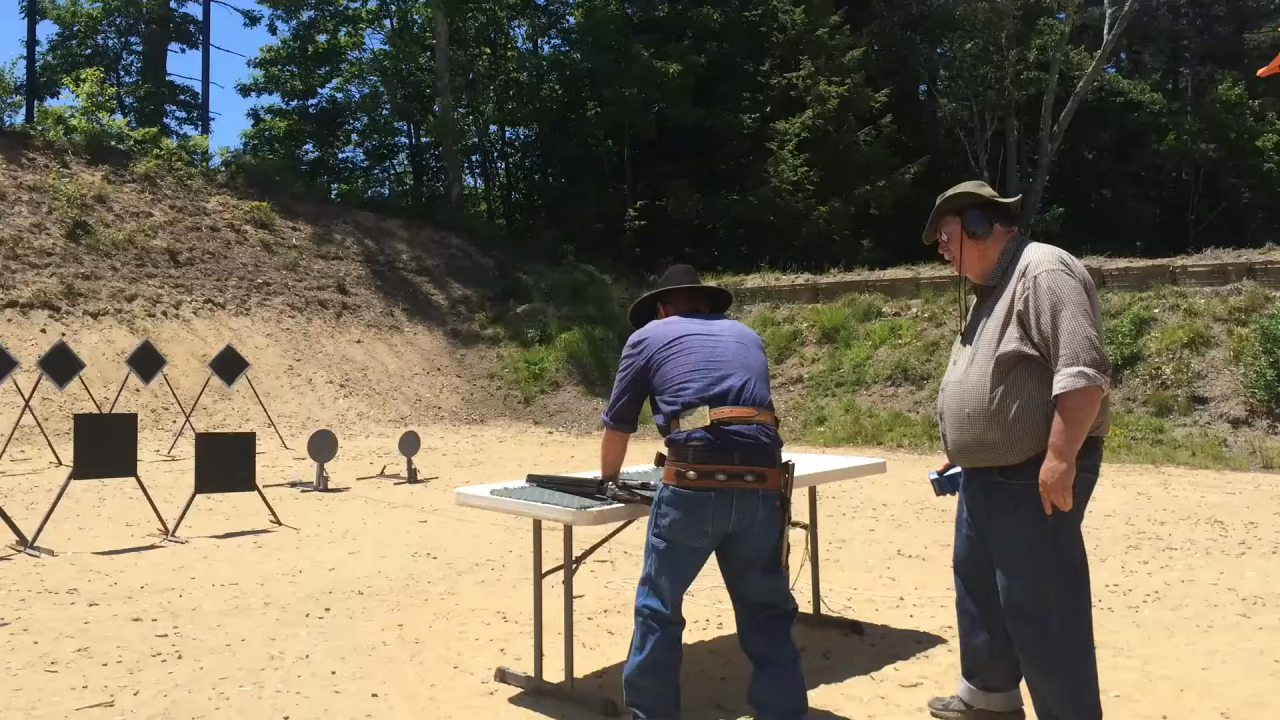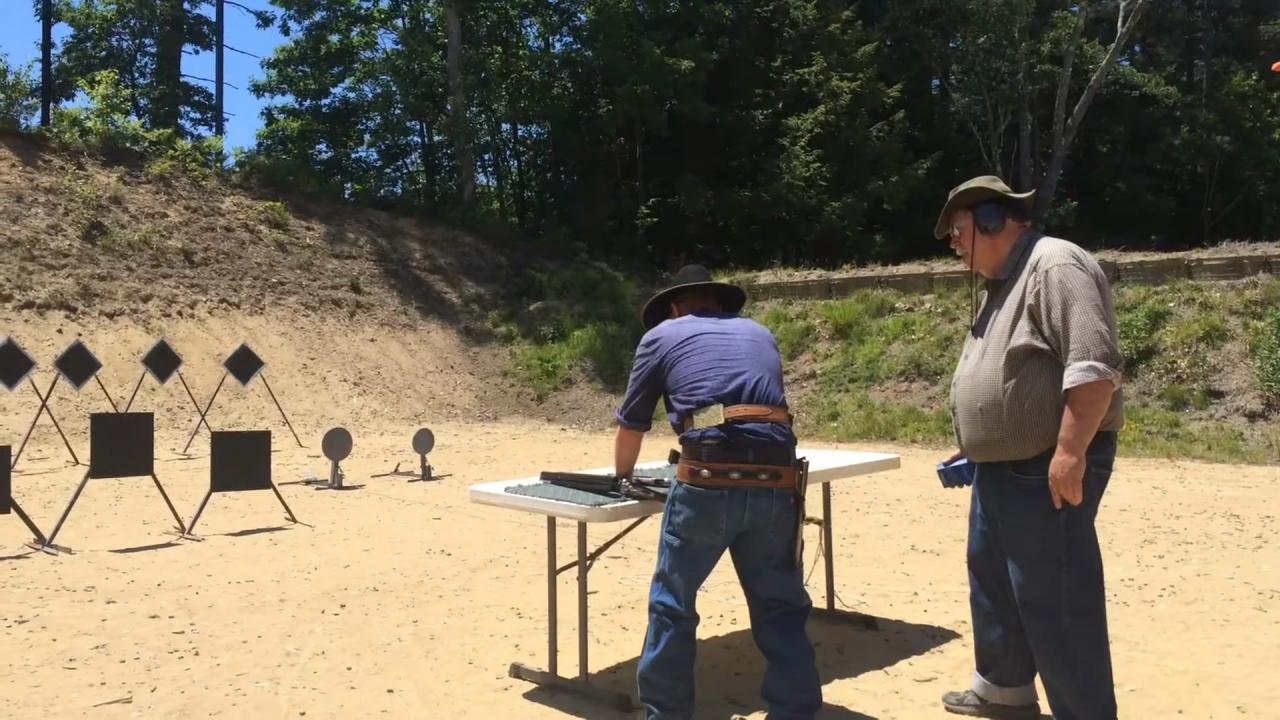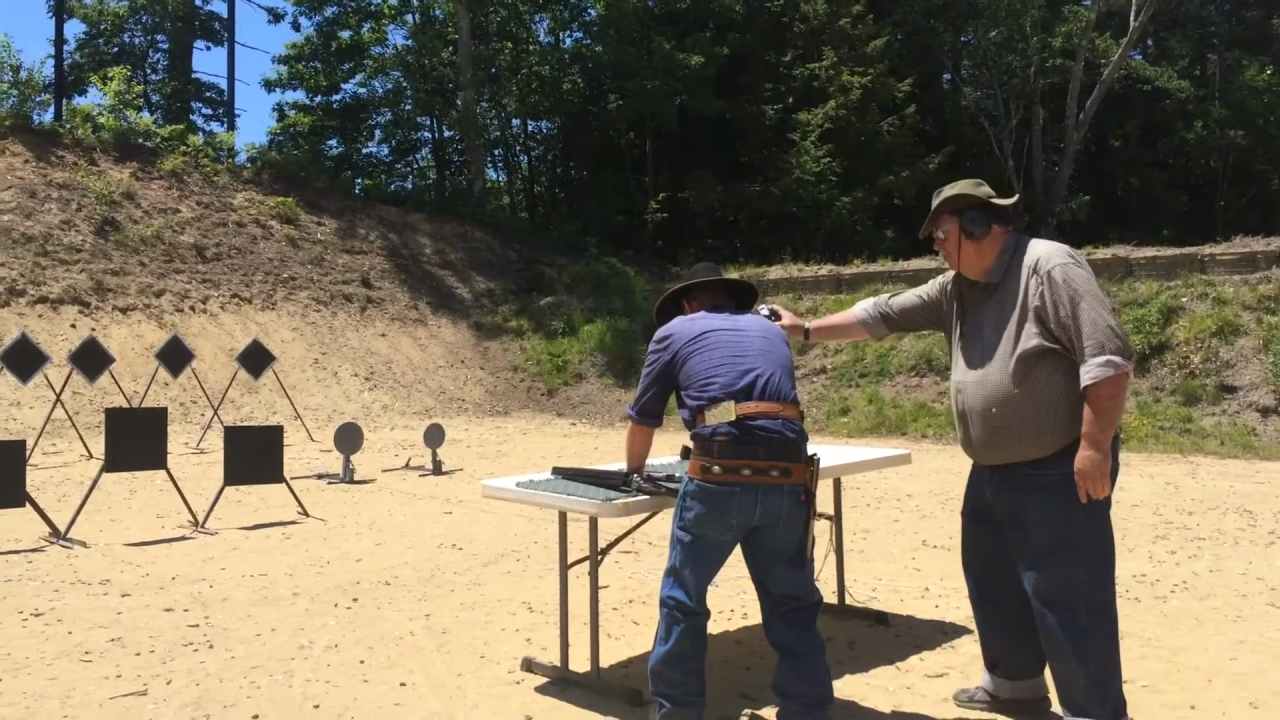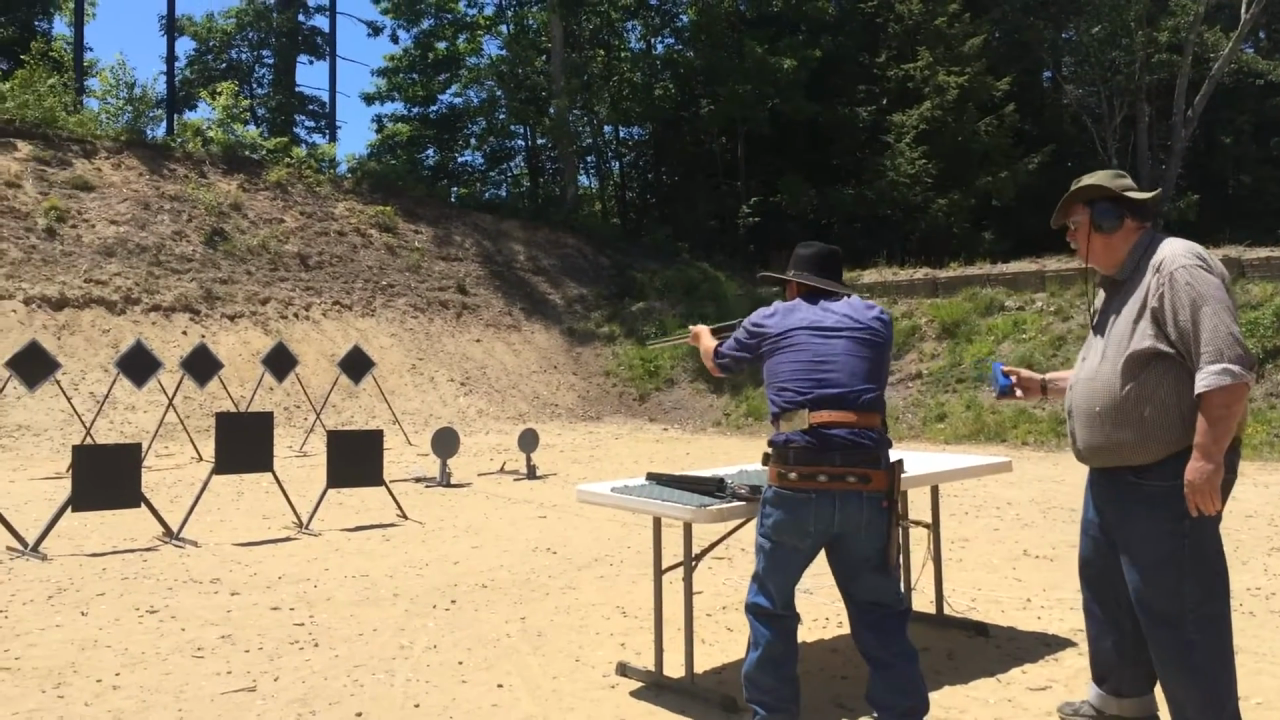
dt=1s
person 1, frame 1
left shoulder: (1045, 272)
right shoulder: (992, 288)
left elbow: (1083, 372)
left wrist: (1060, 459)
right wrist: (963, 454)
left hip: (1036, 475)
right hip: (987, 474)
left knee: (1040, 605)
right knee: (978, 585)
person 1, frame 2
left shoulder: (1056, 266)
right shoulder: (1003, 281)
left elbow: (1094, 365)
left wrist: (1070, 452)
right wrist: (974, 447)
left hip: (1049, 470)
right hip: (1000, 468)
left knee: (1053, 597)
right knee: (992, 579)
person 1, frame 3
left shoulder: (1051, 268)
right shoulder: (957, 288)
left elbow: (1108, 359)
right elbow: (884, 314)
left wrist: (1096, 447)
right wrist: (807, 329)
left hip: (1057, 471)
right hip: (993, 471)
left knee: (1066, 593)
right knee: (993, 580)
person 1, frame 4
left shoulder: (1177, 267)
right shoulder: (1116, 286)
left elbow: (1227, 368)
left wrist: (1207, 457)
right wrist: (1043, 384)
left hip: (1168, 480)
right hip: (1113, 478)
left knee: (1176, 608)
right knee: (1107, 591)
person 2, frame 1
left shoulder: (649, 336)
right shoulder: (747, 336)
left elbow: (617, 425)
left wrist: (608, 480)
left hip: (694, 485)
right hip: (761, 484)
left knee: (658, 610)
right knee: (767, 612)
person 2, frame 2
left shoulder: (662, 335)
right shoulder: (760, 333)
left elbow: (631, 424)
left wrist: (622, 476)
left hip: (707, 482)
right hip: (775, 480)
left knee: (671, 605)
right knee: (781, 608)
person 2, frame 3
left shoulder: (674, 332)
right shoulder: (771, 329)
left elbow: (643, 419)
left wrist: (633, 470)
left hip: (718, 476)
right hip: (787, 476)
left knee: (682, 599)
right knee: (792, 603)
person 2, frame 4
left shoulder: (770, 320)
right shoulder: (874, 318)
left elbow: (719, 363)
left wrist: (704, 337)
left hip: (797, 483)
right hip: (867, 483)
left knee: (771, 608)
right knee: (880, 611)
